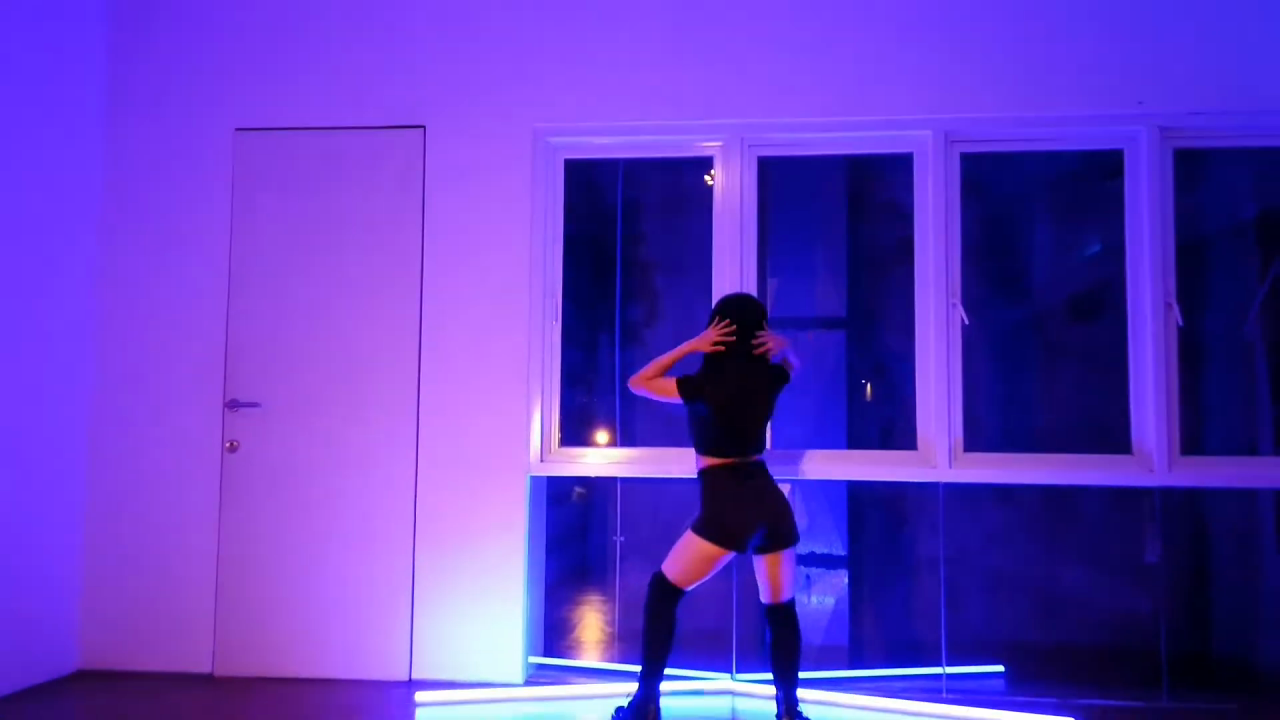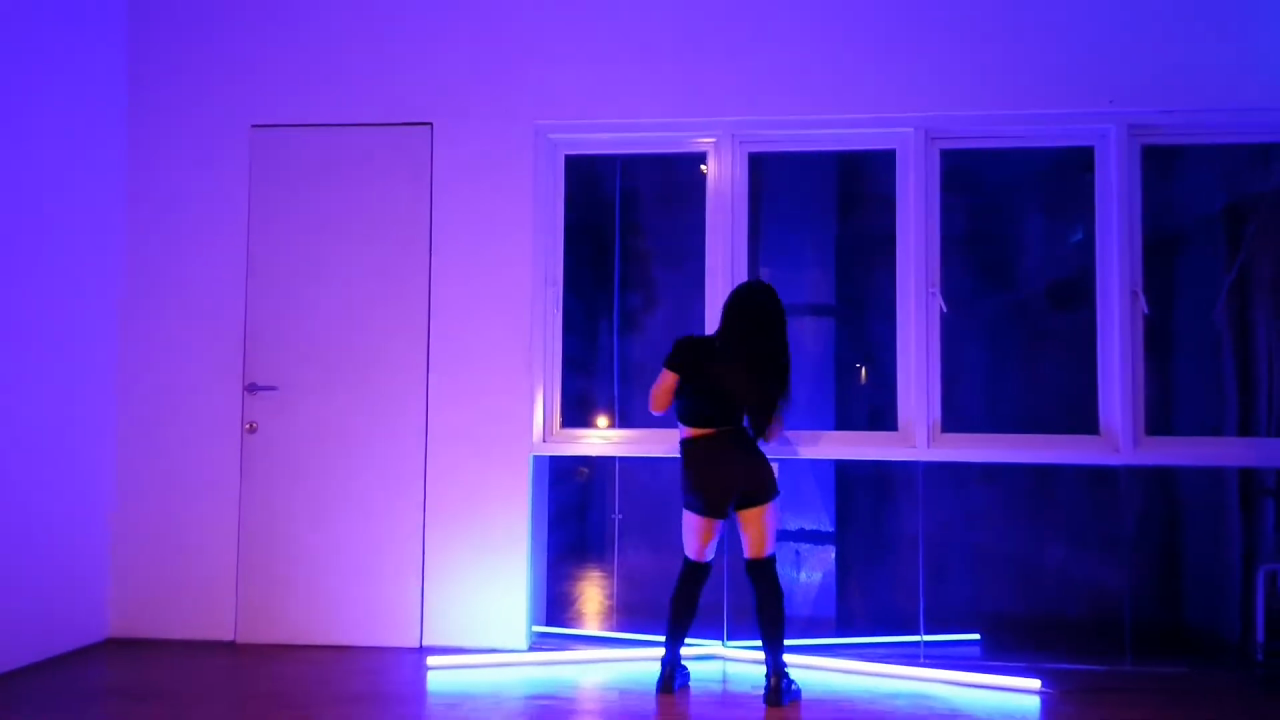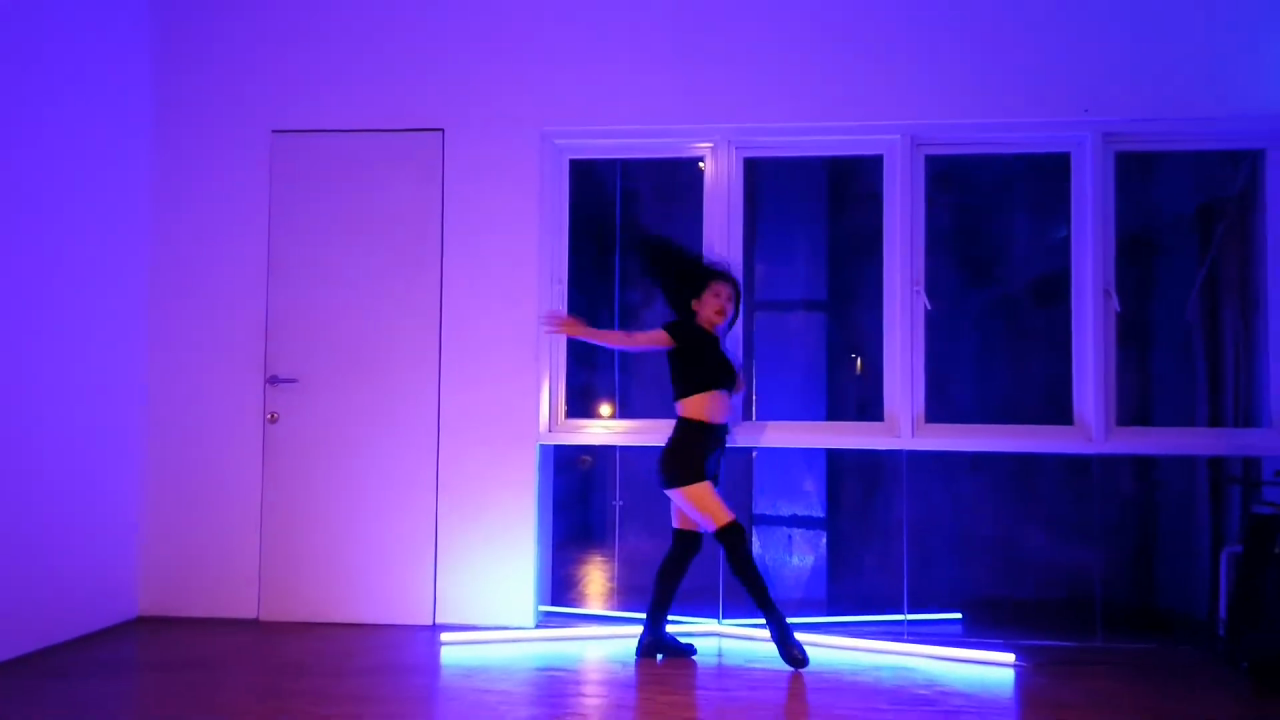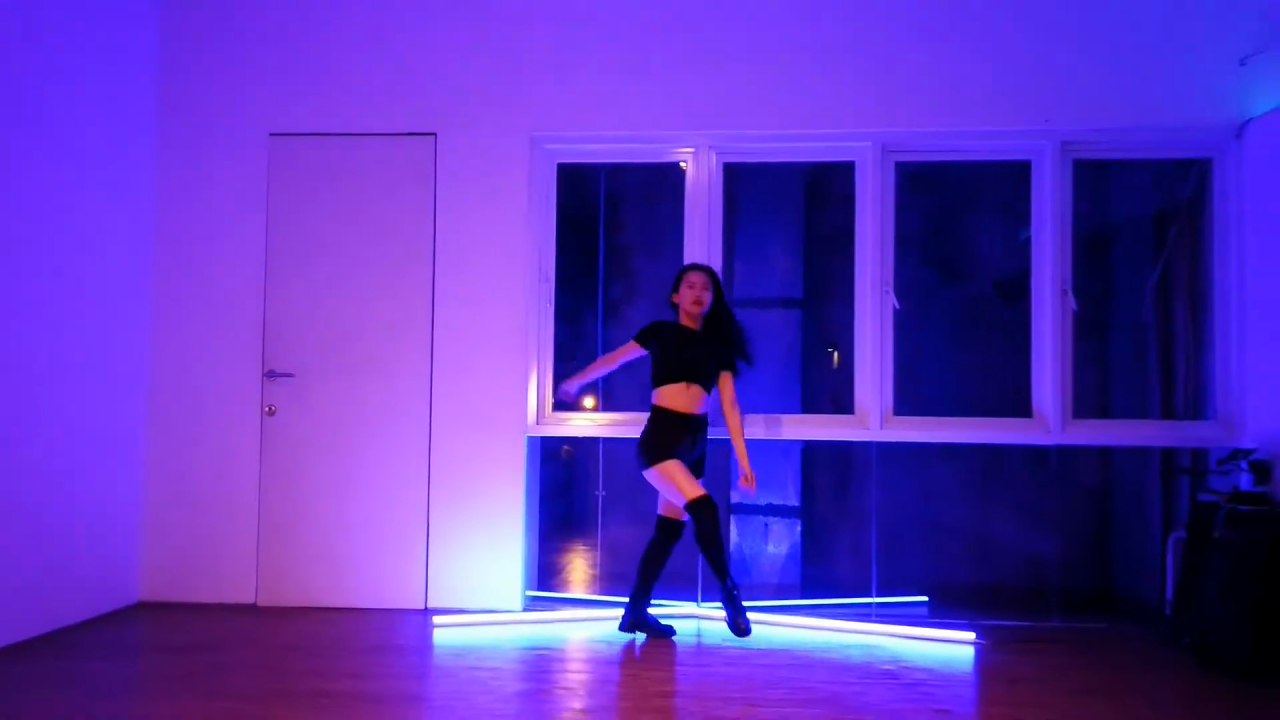
dt=0.3s
person 1, frame 1
left shoulder: (705, 383)
right shoulder: (768, 378)
left elbow: (638, 383)
right elbow: (791, 364)
left wrist: (689, 348)
right wrist: (780, 348)
left hip: (725, 507)
right hip: (771, 502)
left knee: (663, 592)
right knee: (780, 609)
person 1, frame 2
left shoulder: (689, 349)
right shoulder: (763, 368)
left elbow: (657, 405)
right elbow: (770, 429)
left wrist: (669, 369)
left hip: (704, 473)
right hip: (750, 468)
left knee: (694, 572)
right knee: (763, 572)
left ankle: (671, 667)
right ankle: (776, 676)
person 1, frame 3
left shoulder: (711, 347)
right shoulder: (686, 336)
right elbow: (627, 339)
right wrist: (578, 330)
left hip: (707, 454)
right hip: (686, 454)
left knee: (687, 544)
right knee: (733, 536)
left ankle: (654, 633)
right ankle: (777, 624)
person 1, frame 4
left shoulder: (721, 346)
right shoulder: (661, 333)
left elbow: (730, 406)
right elbow: (615, 358)
left wrist: (743, 460)
right wrist: (576, 381)
left hip: (695, 442)
right hip: (660, 438)
left knee: (669, 529)
right knee: (704, 509)
